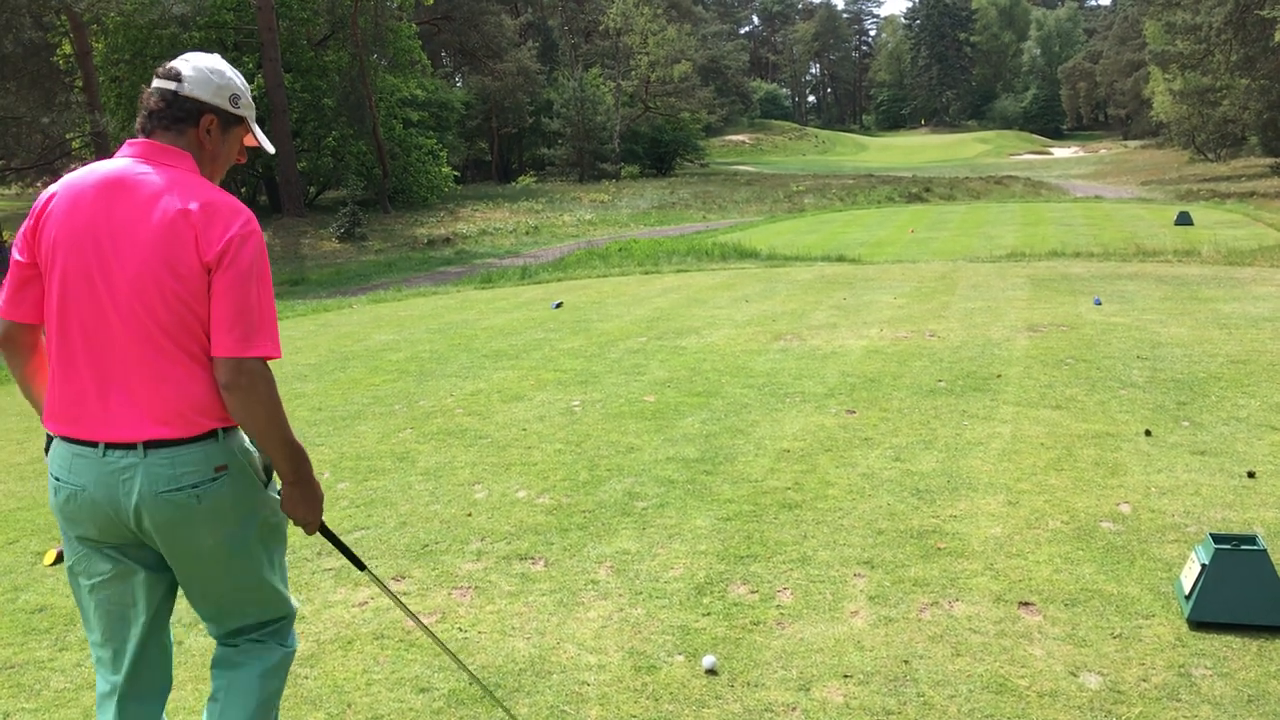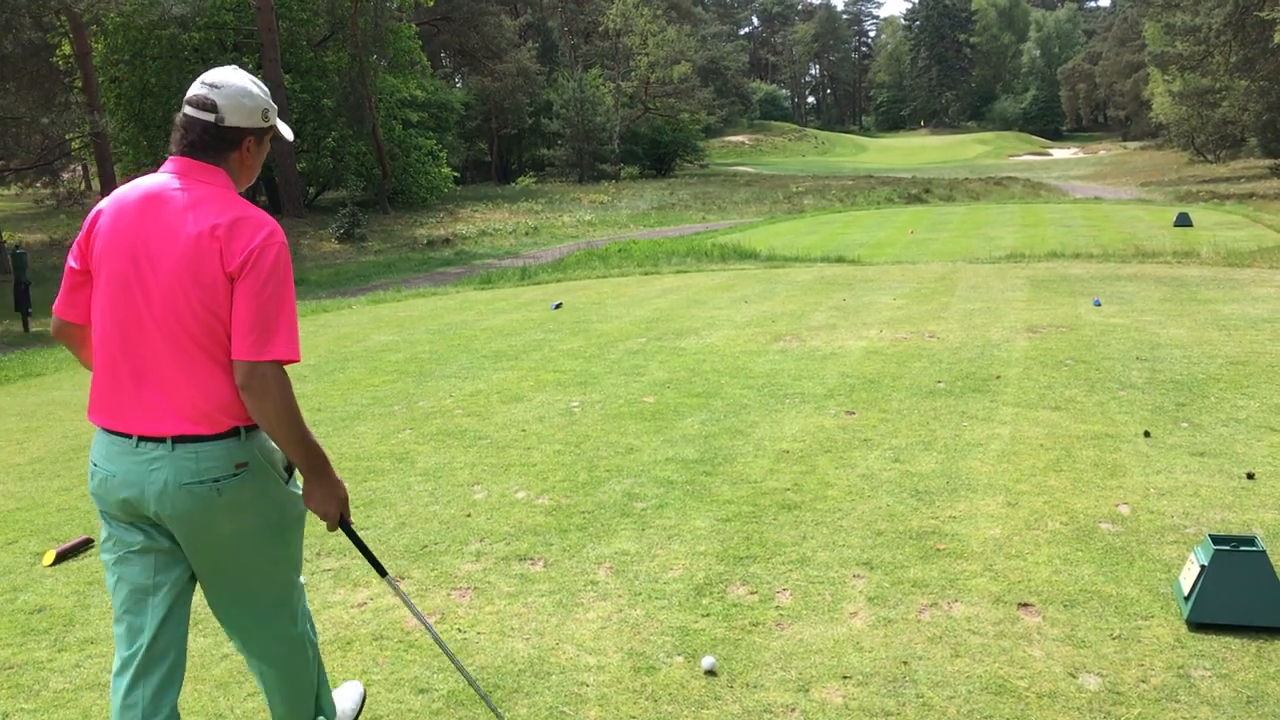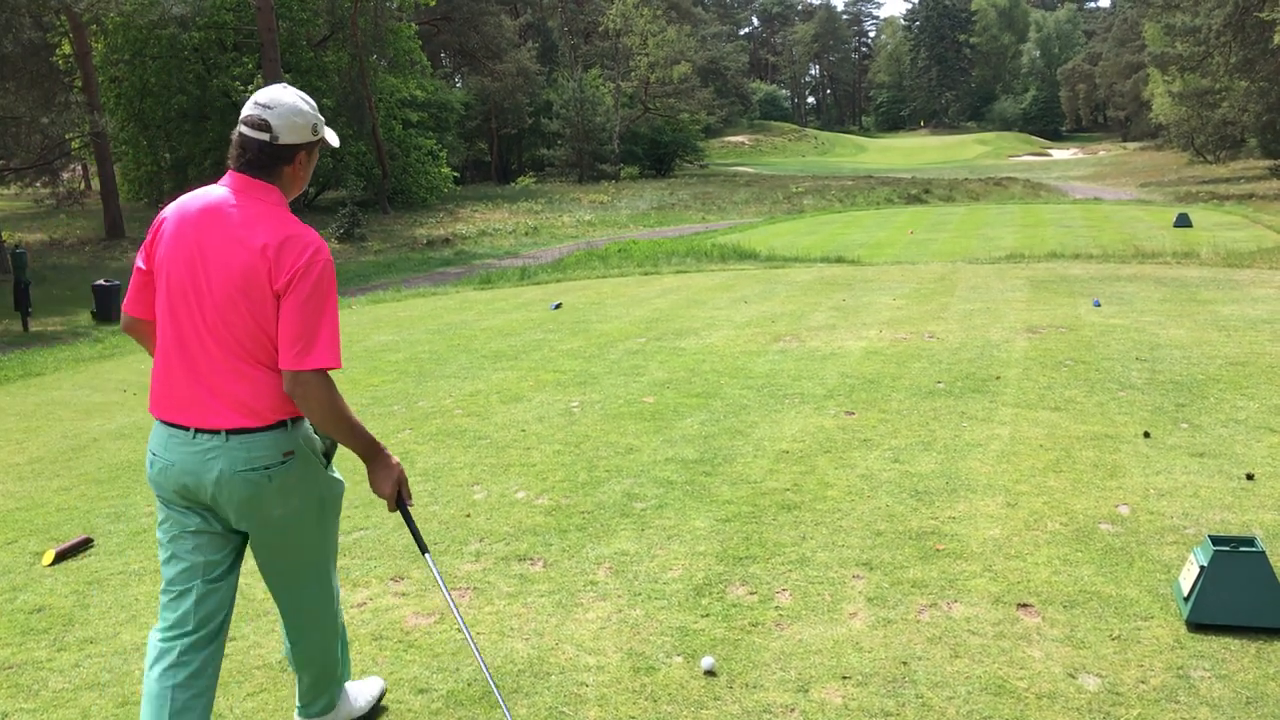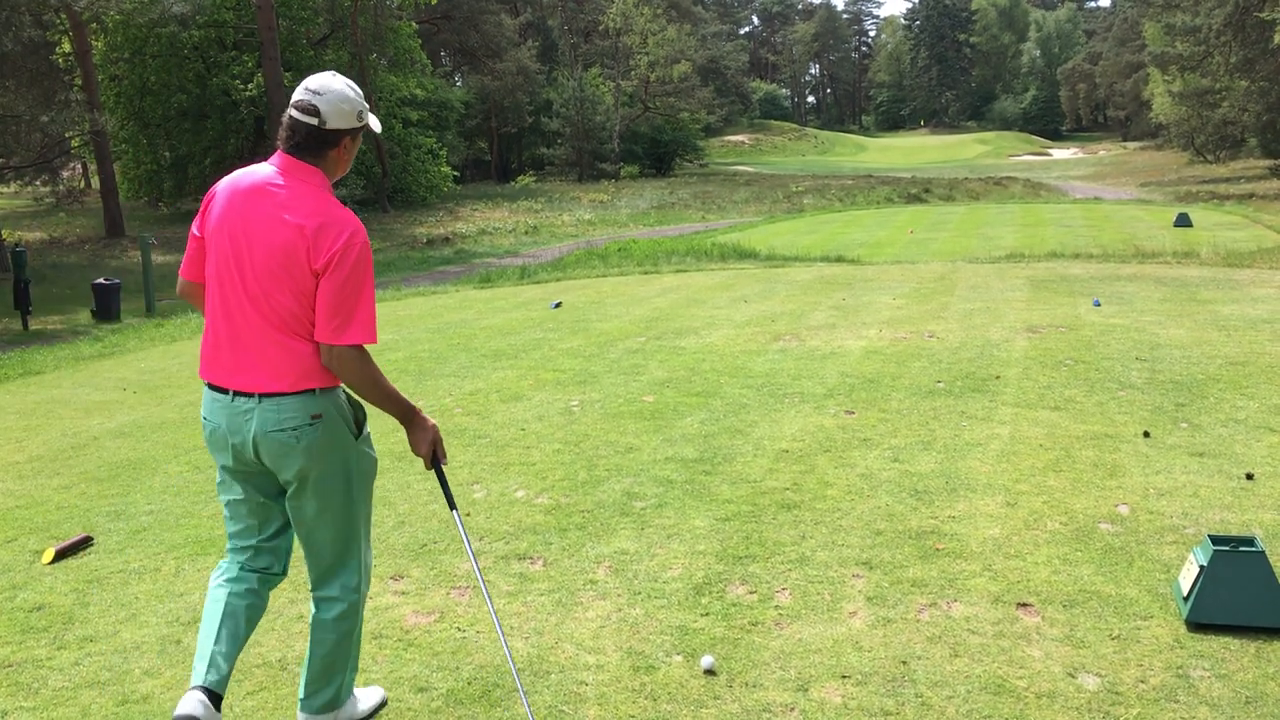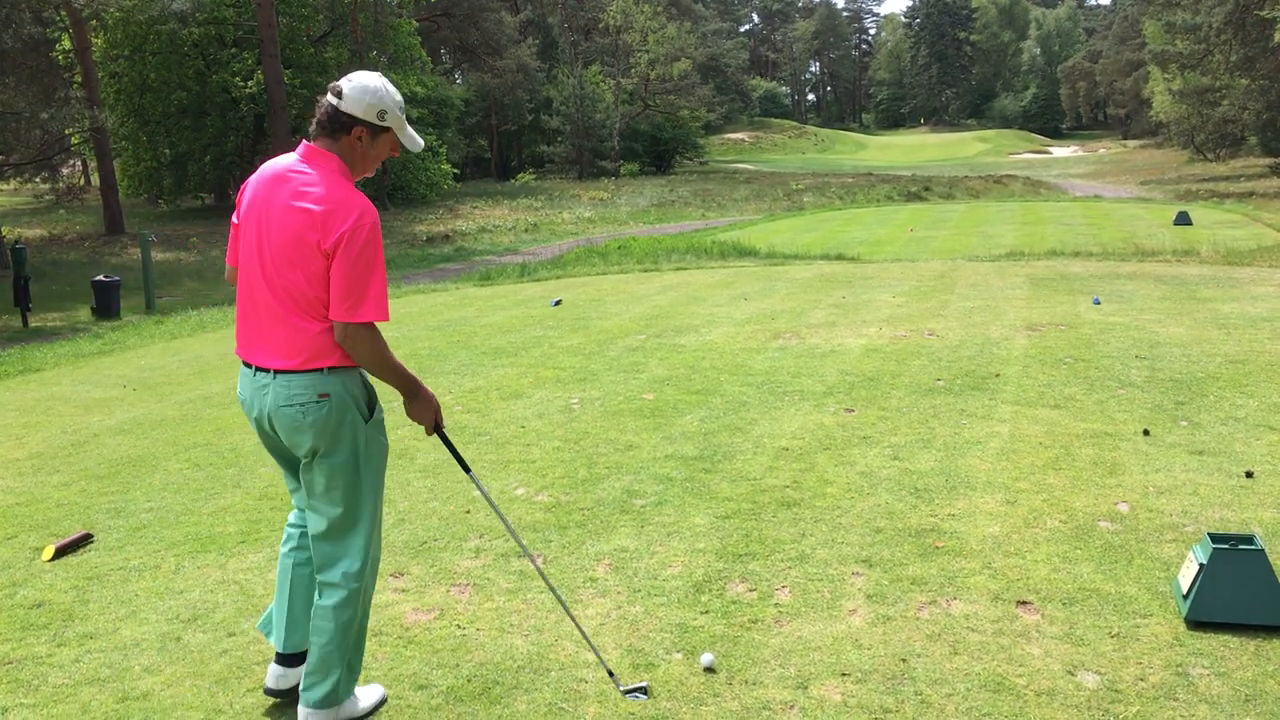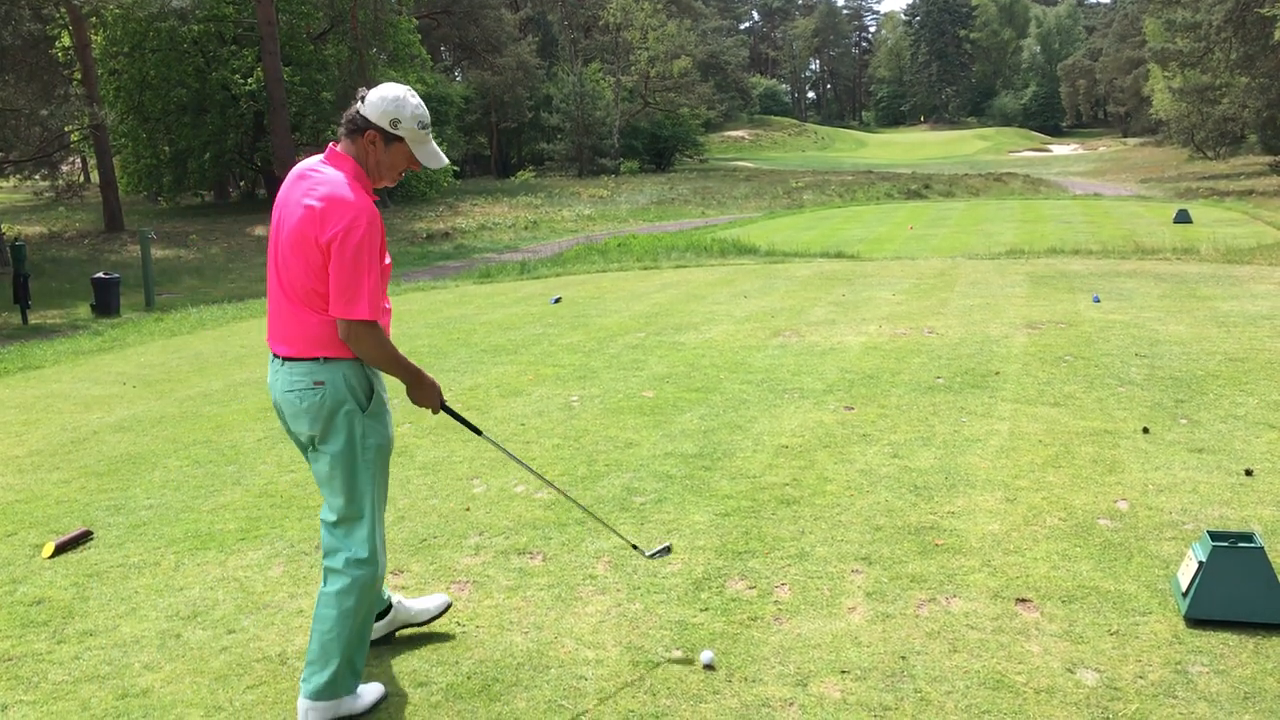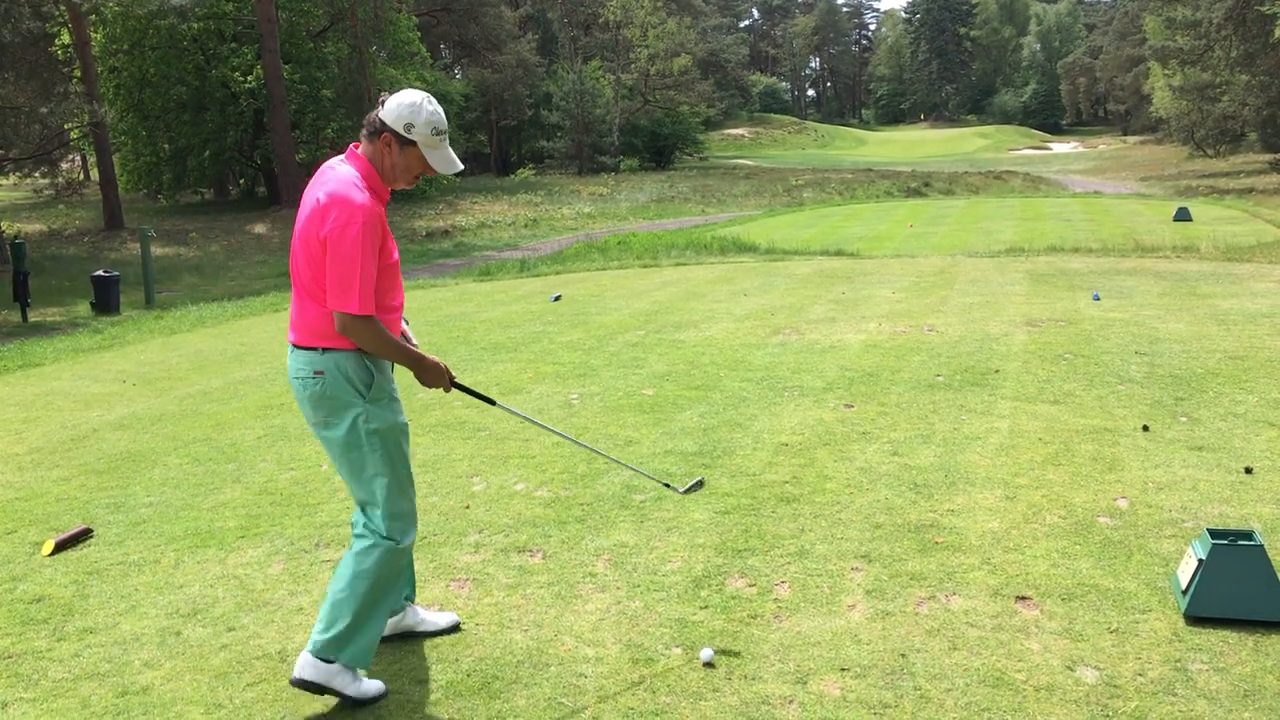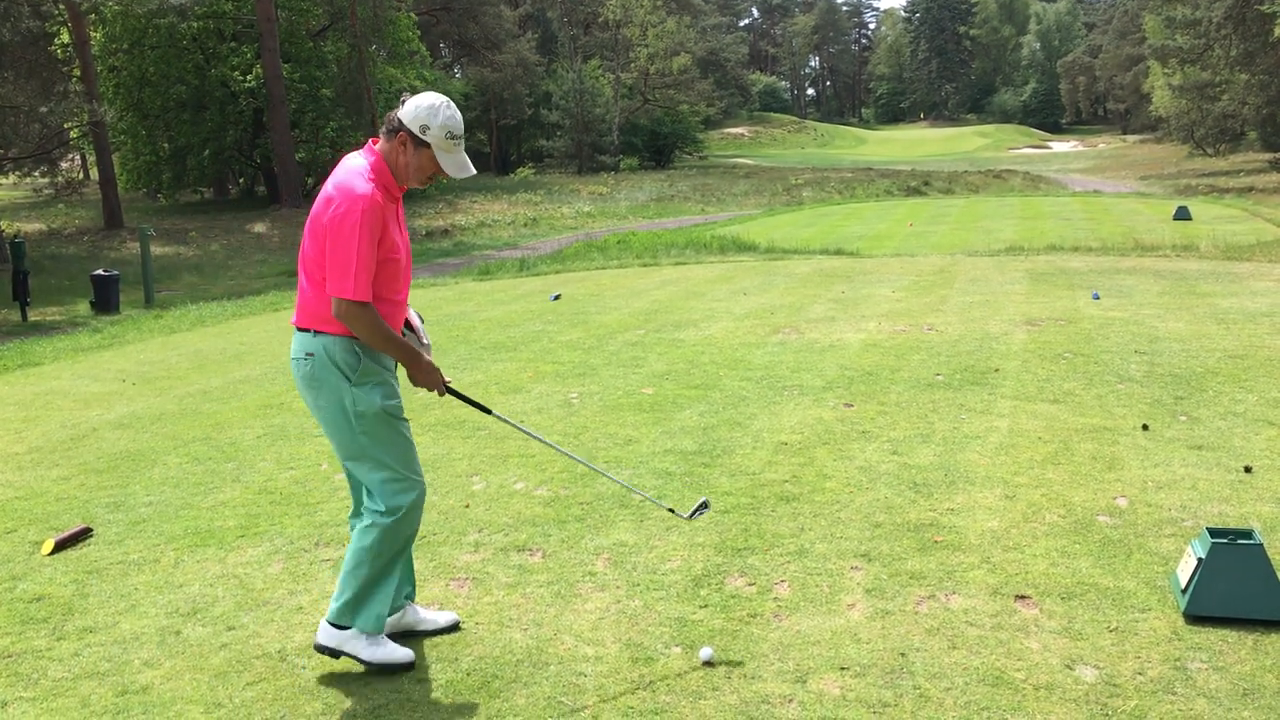
dt=0.2s
person 1, frame 1
left shoulder: (60, 198)
right shoulder: (225, 219)
right elbow: (238, 377)
left wrist: (59, 412)
right wrist: (296, 473)
left hip: (80, 472)
right hip: (193, 471)
right knee: (258, 632)
person 1, frame 2
left shoulder: (112, 208)
right shoulder: (252, 232)
left elbow: (70, 329)
right elbow: (258, 380)
right wrist: (318, 472)
left hip: (118, 462)
right hip: (217, 467)
left knee: (144, 657)
right knee: (272, 617)
person 1, frame 3
left shoulder: (175, 216)
right shoulder: (301, 248)
left elbow: (137, 322)
right elbow: (305, 385)
right wrist: (375, 457)
left hip: (175, 451)
right hip: (266, 456)
left knee: (184, 624)
right knee: (307, 595)
person 1, frame 4
left shoulder: (226, 191)
right shoulder: (339, 228)
left elbow: (192, 289)
right elbow: (342, 357)
right wrist: (411, 418)
left hip: (224, 410)
right hip: (305, 419)
left knee: (248, 557)
right knee: (337, 573)
person 1, frame 5
left shoulder: (262, 179)
right shoulder: (352, 212)
left elbow: (238, 272)
right elbow: (355, 335)
right wrist: (414, 391)
left hip: (257, 384)
right hip: (323, 395)
left knee: (310, 517)
right knee: (344, 552)
left ankle: (289, 658)
person 1, frame 6
left shoulder: (303, 176)
right shoulder: (354, 210)
right elbow: (358, 331)
right wrist: (415, 378)
left hip: (290, 373)
right hip: (333, 383)
left knee: (349, 510)
right knee: (352, 538)
left ankle: (372, 610)
person 1, frame 7
left shoulder: (339, 175)
right shoulder: (355, 205)
right elbow: (353, 321)
left wrist: (393, 320)
right wrist: (419, 363)
left hip: (322, 362)
right hip: (342, 372)
left knee: (380, 501)
right knee: (388, 518)
left ankle: (392, 607)
right ankle: (328, 656)
person 1, frame 8
left shoulder: (376, 178)
right shoulder: (359, 197)
right elbow: (349, 307)
left wrist: (404, 313)
right wrist: (412, 359)
left hip: (353, 353)
right hip: (339, 358)
left knee: (377, 490)
right knee: (398, 491)
left ankle: (390, 606)
right ankle: (347, 623)
